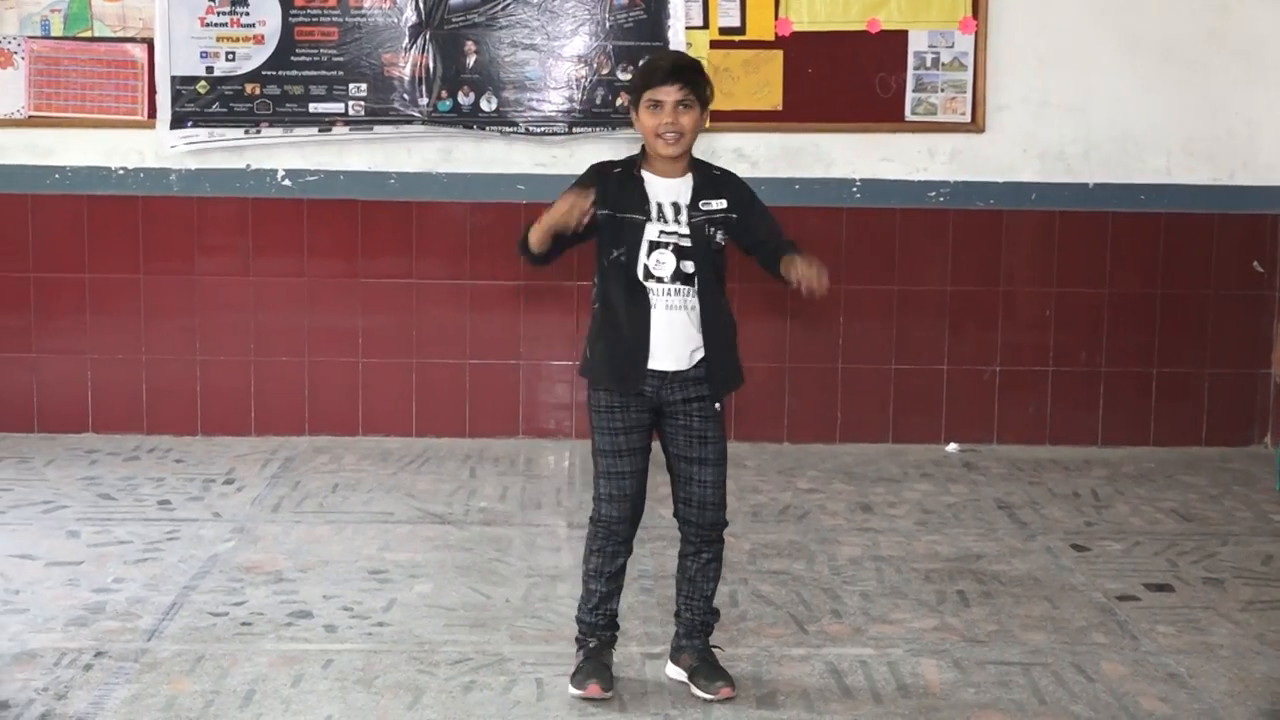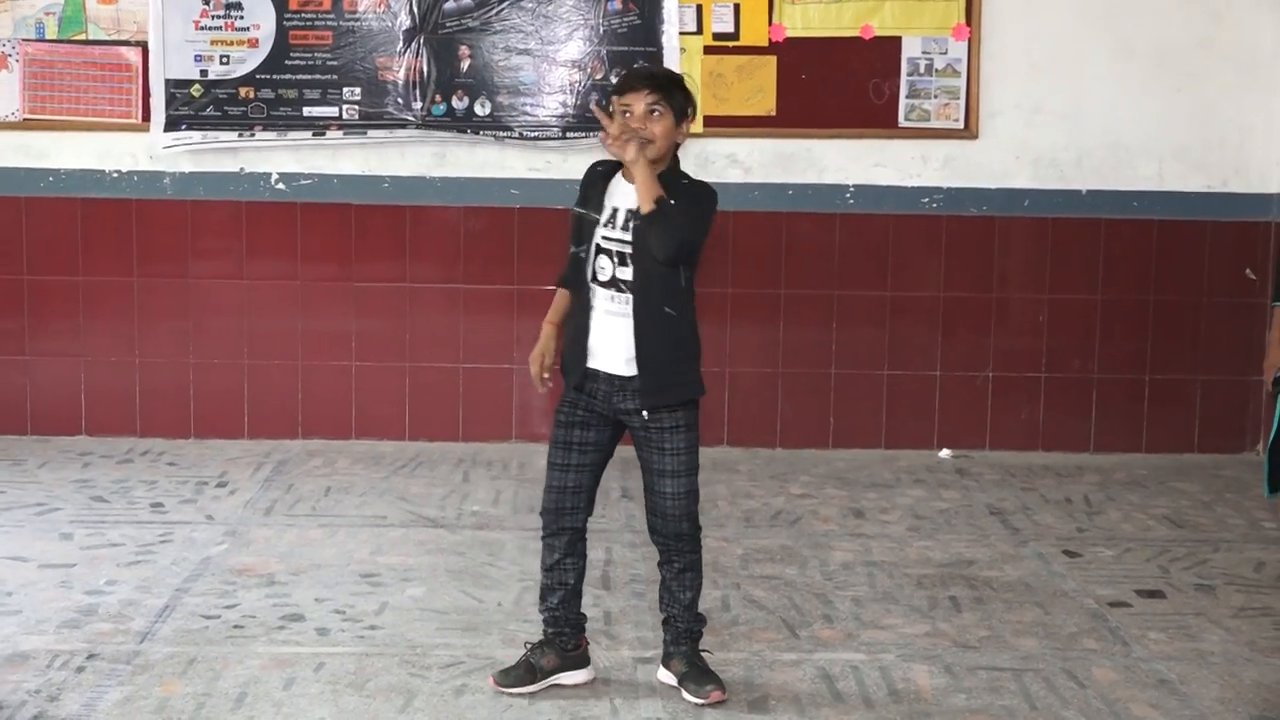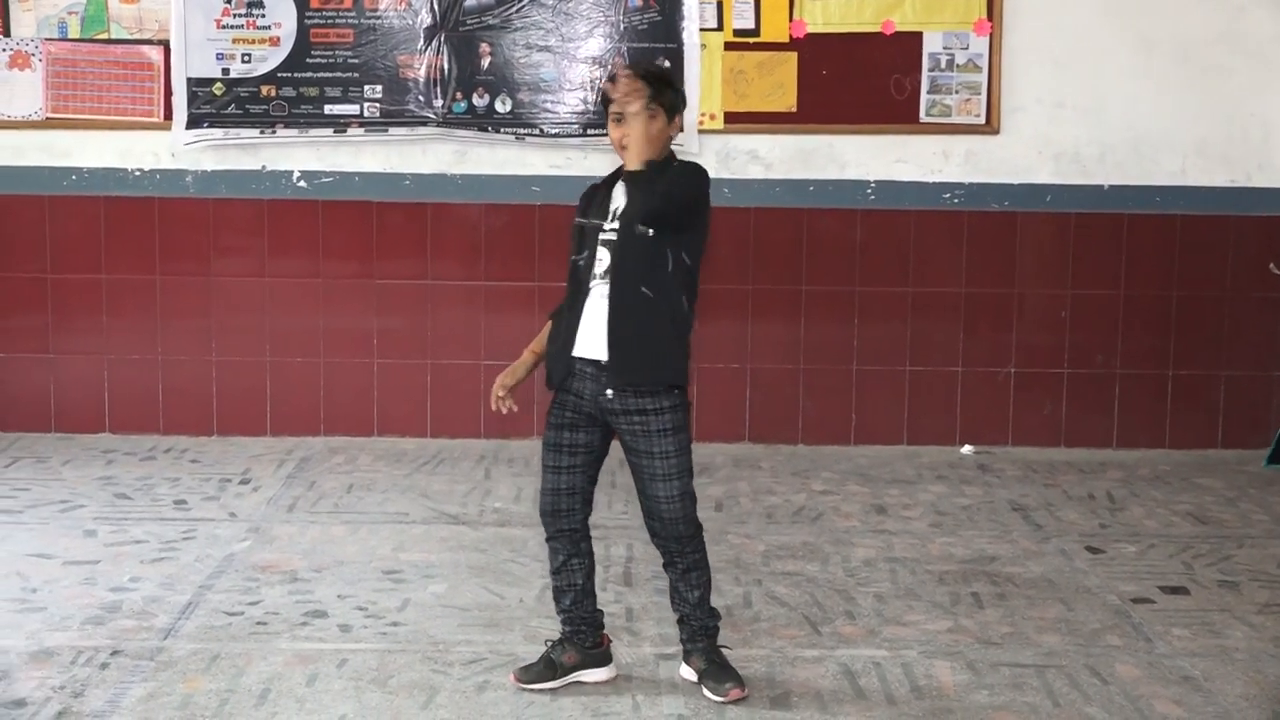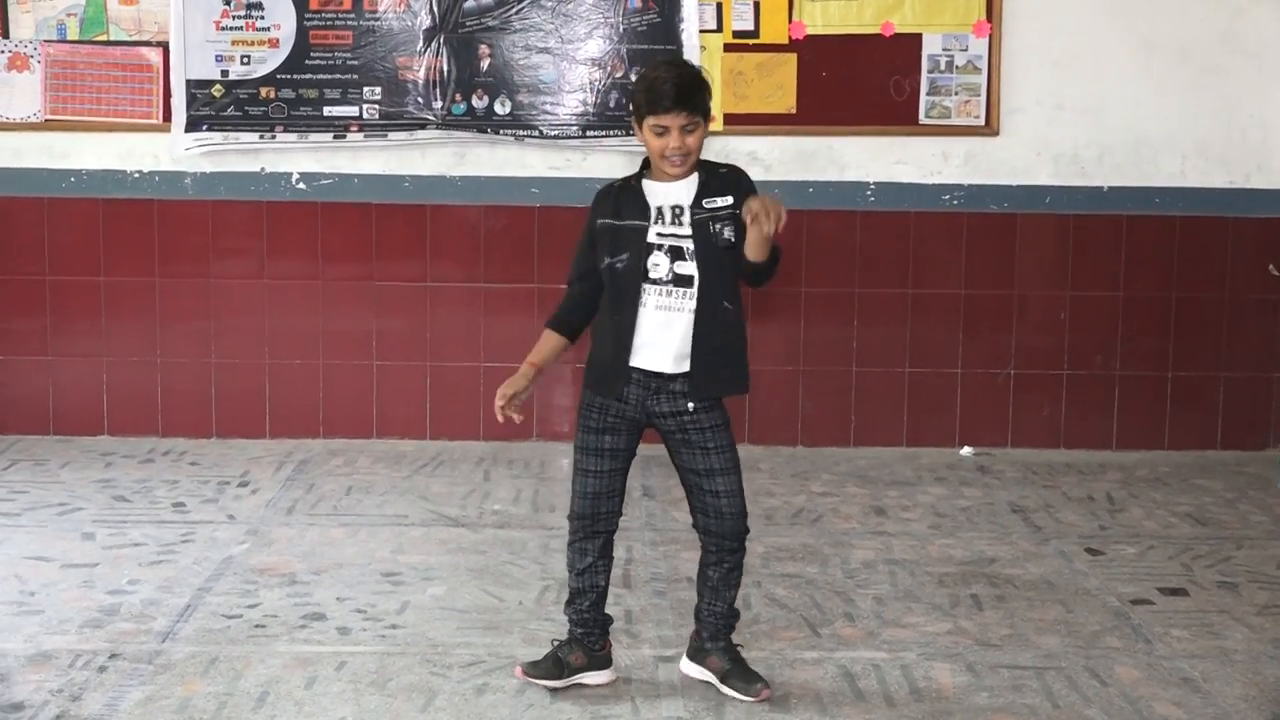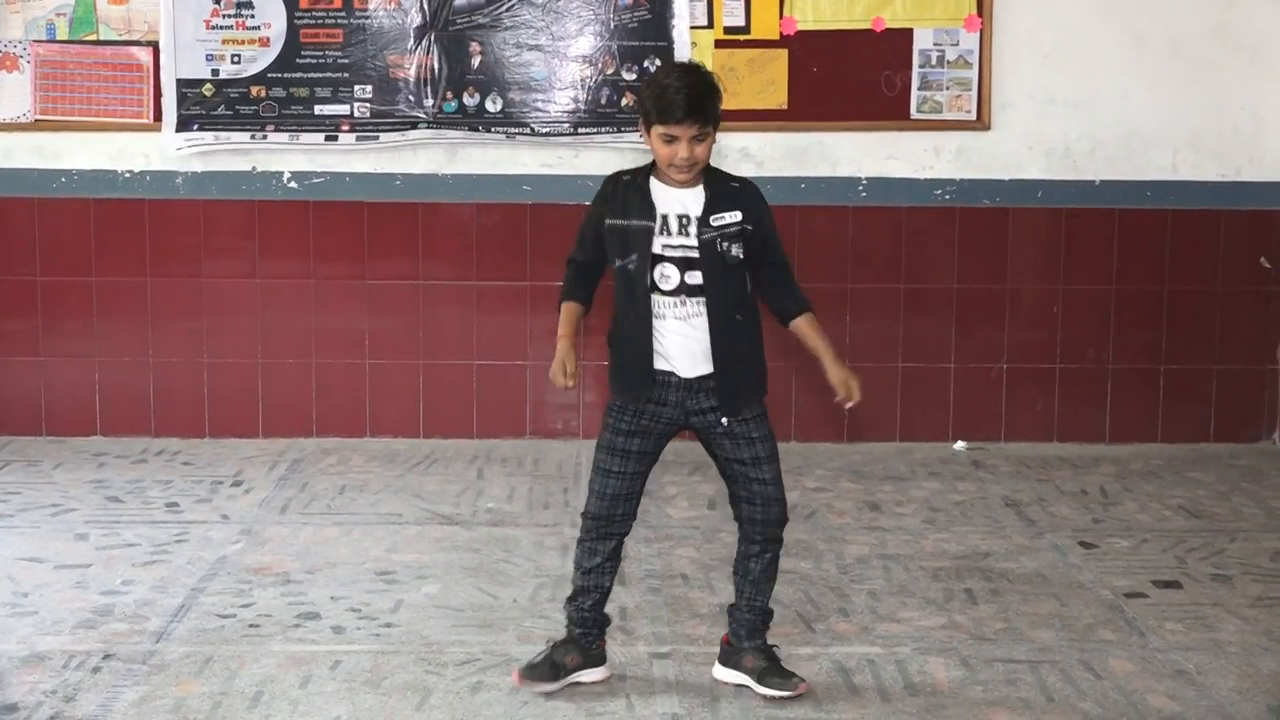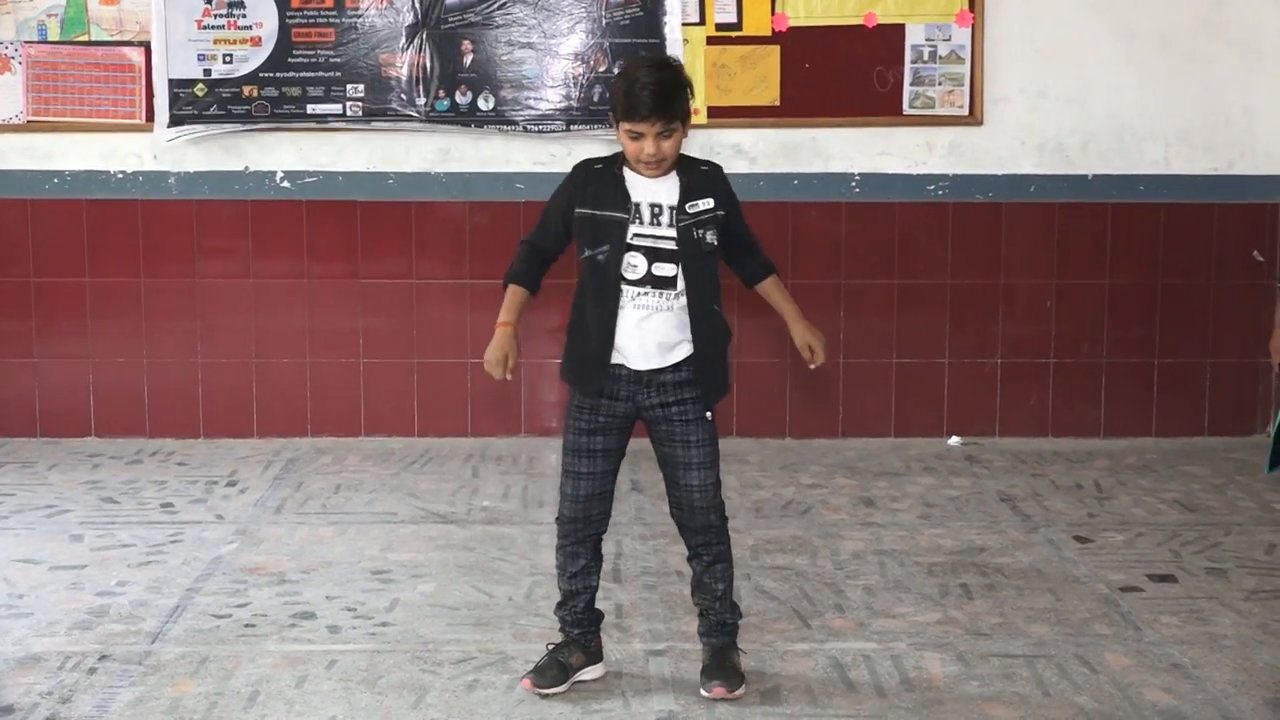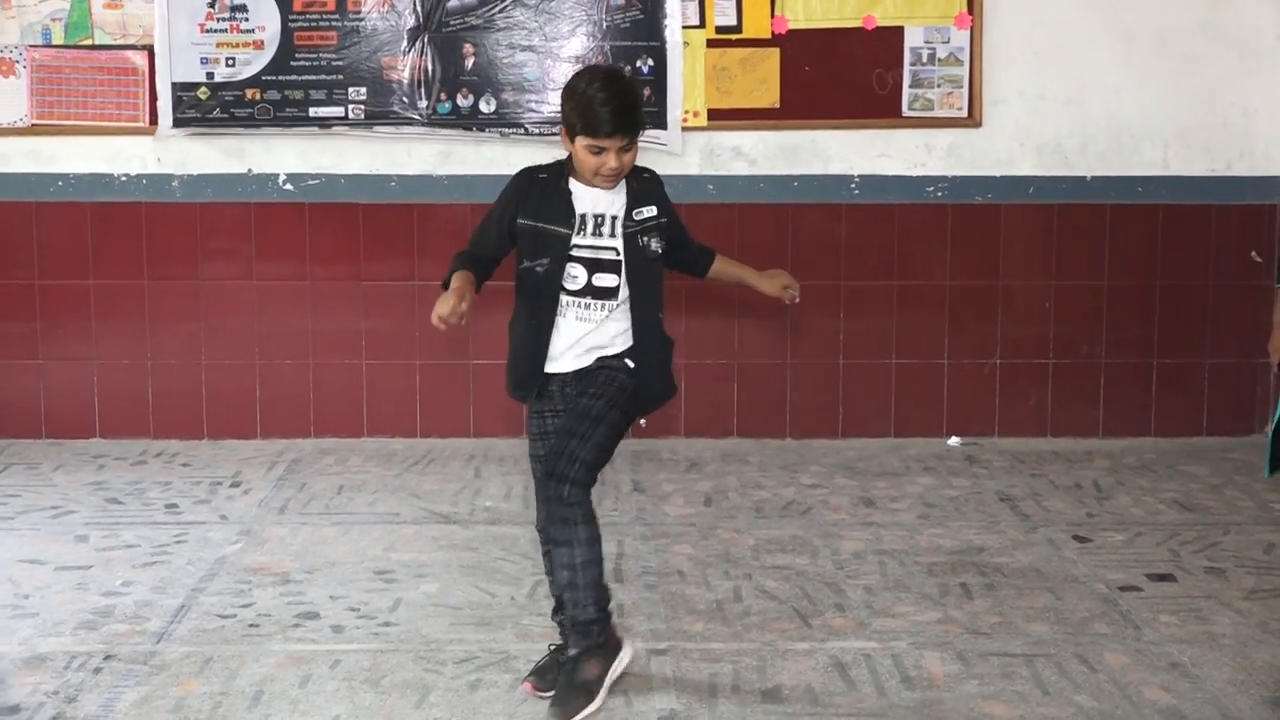
dt=0.5s
person 1, frame 1
left shoulder: (726, 190)
right shoulder: (606, 182)
left elbow: (774, 248)
right elbow: (535, 251)
left wrist: (798, 269)
right wrist: (554, 218)
left hip: (698, 379)
right hip: (623, 377)
left knee: (703, 517)
right knee: (614, 513)
left ankle: (692, 647)
right ankle: (595, 643)
person 1, frame 2
left shoulder: (694, 199)
right shoulder: (597, 180)
left elbow: (665, 248)
left wrist: (644, 166)
right wrist: (549, 333)
left hip: (661, 389)
right hip: (588, 381)
left knee: (676, 525)
right knee: (561, 513)
left ankle: (681, 651)
right ankle: (563, 644)
person 1, frame 3
left shoulder: (683, 182)
right shoulder: (597, 195)
left elbow: (646, 204)
left wrist: (650, 108)
right wrist: (526, 361)
left hip: (647, 386)
right hip: (577, 380)
left knee: (675, 523)
right knee: (561, 514)
left ankle: (701, 647)
right ankle: (584, 642)
person 1, frame 4
left shoulder: (731, 188)
right shoulder: (614, 202)
left elbow: (755, 273)
right elbow: (580, 298)
left wrist: (762, 230)
right wrist: (528, 372)
left hip: (692, 390)
right hip: (615, 384)
left knee: (725, 521)
right knee: (590, 518)
left ankle: (712, 644)
right ankle: (587, 645)
person 1, frame 5
left shoulder: (741, 199)
right shoulder: (618, 195)
left elbow: (780, 287)
right elbow: (582, 271)
left wrist: (829, 360)
right wrist: (565, 340)
left hip: (727, 388)
right hip: (643, 385)
left knee: (764, 517)
right knee: (604, 516)
left ankle: (743, 650)
right ankle: (581, 644)
person 1, frame 6
left shoulder: (708, 185)
right shoulder: (588, 183)
left elbow: (748, 259)
right elbow: (534, 254)
left wrist: (796, 321)
right wrist: (504, 328)
left hip: (682, 379)
right hip: (602, 377)
left knee: (701, 514)
right knee: (579, 514)
left ankle: (720, 642)
right ankle: (579, 642)
person 1, frame 7
left shoulder: (647, 191)
right shoulder: (529, 190)
left elbow: (682, 252)
right elbow: (477, 257)
left wrist: (756, 279)
right wrist: (456, 288)
left hip: (617, 371)
right hip: (546, 378)
left knee: (561, 487)
right knee: (555, 510)
left ankle: (599, 641)
right ankle: (576, 638)
